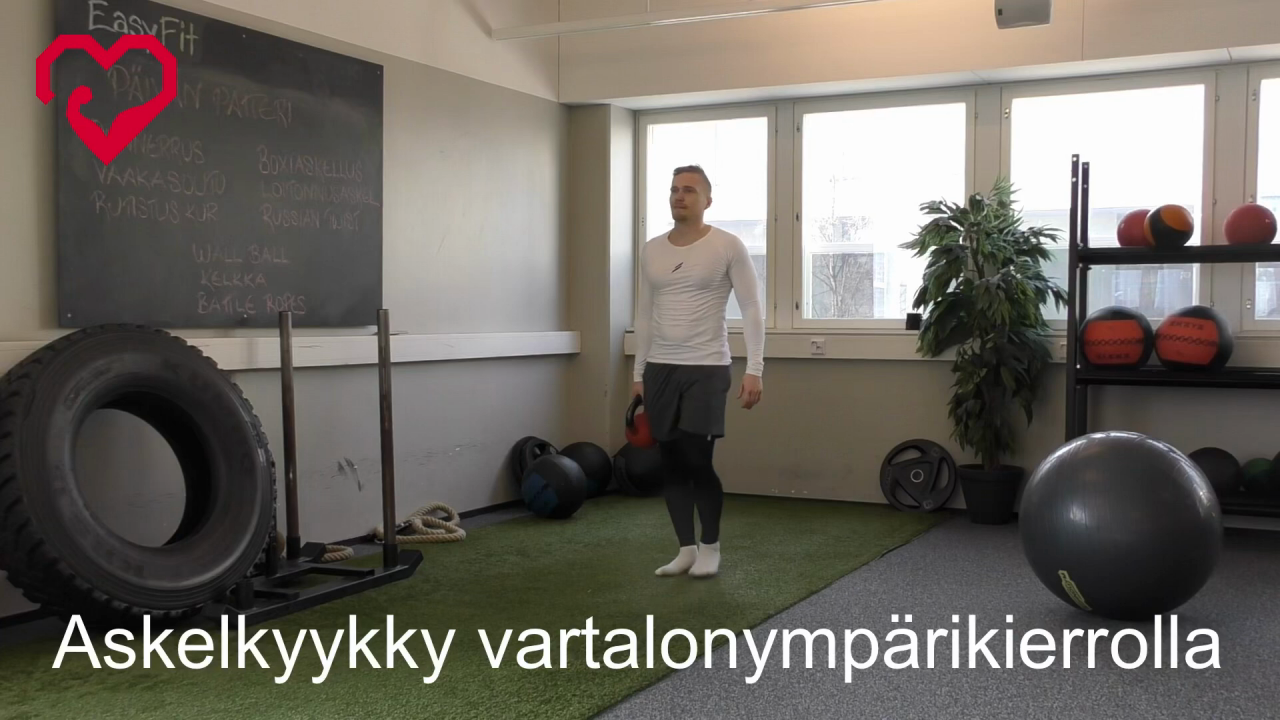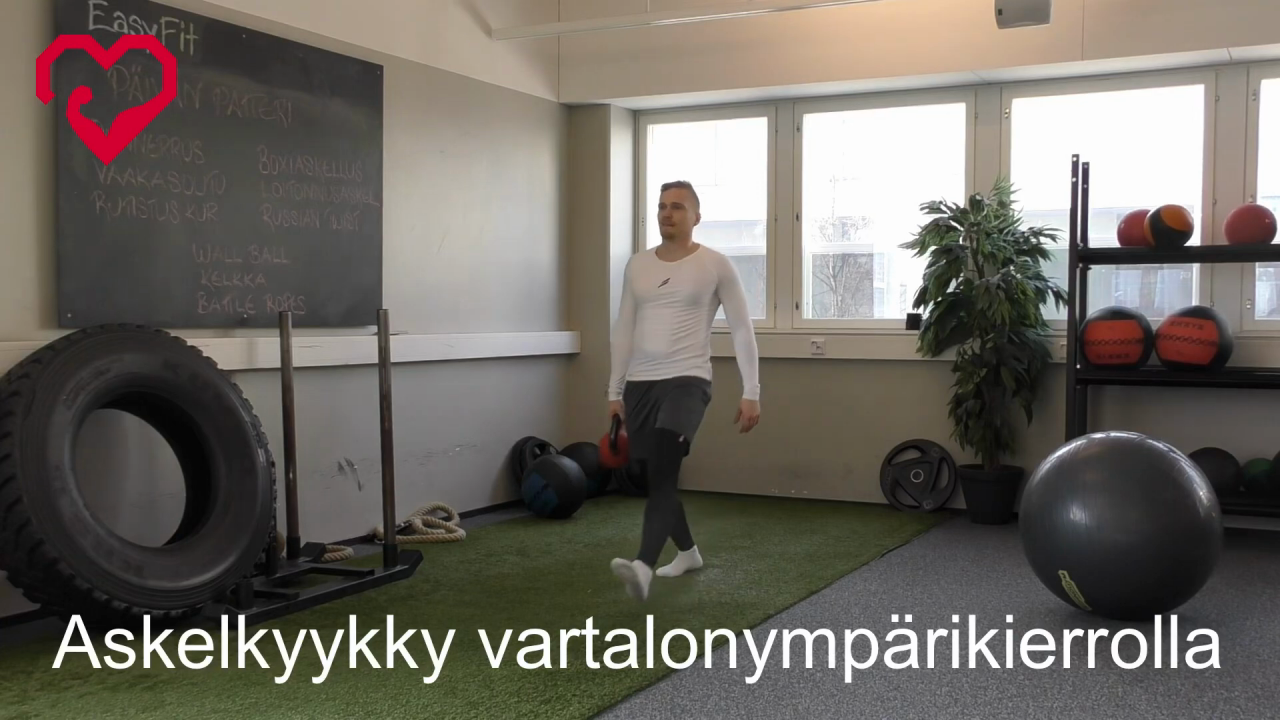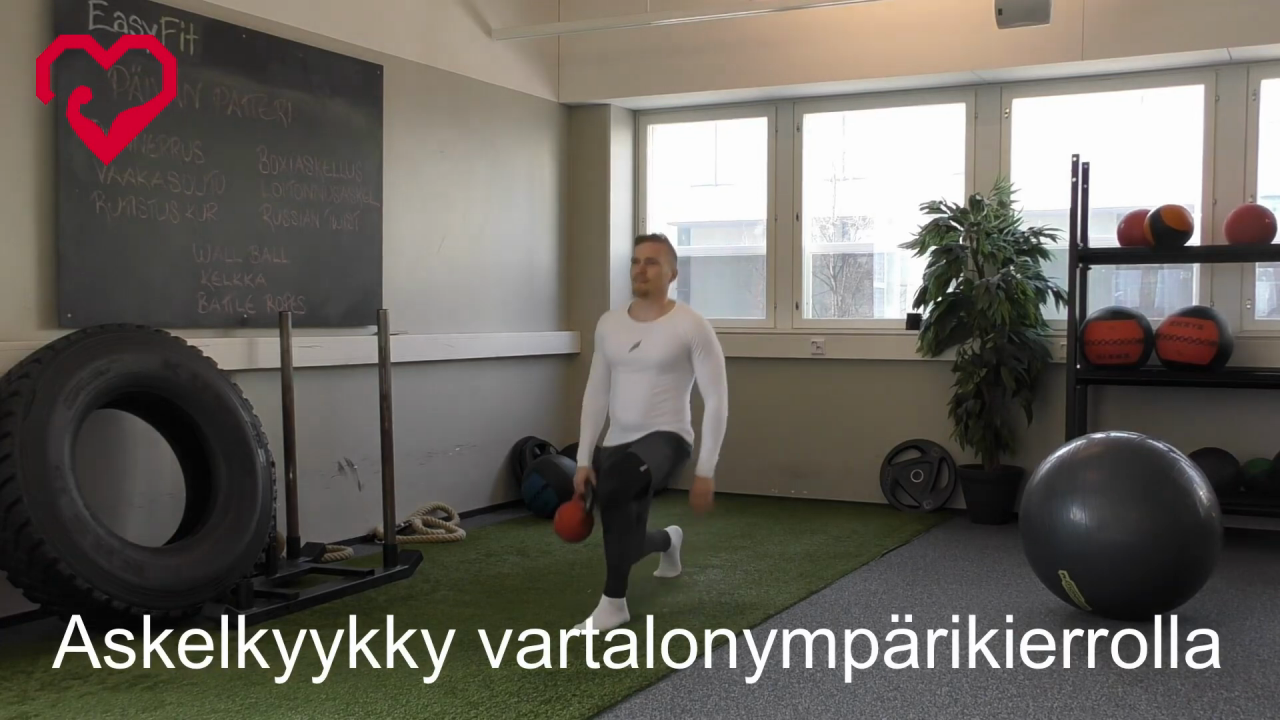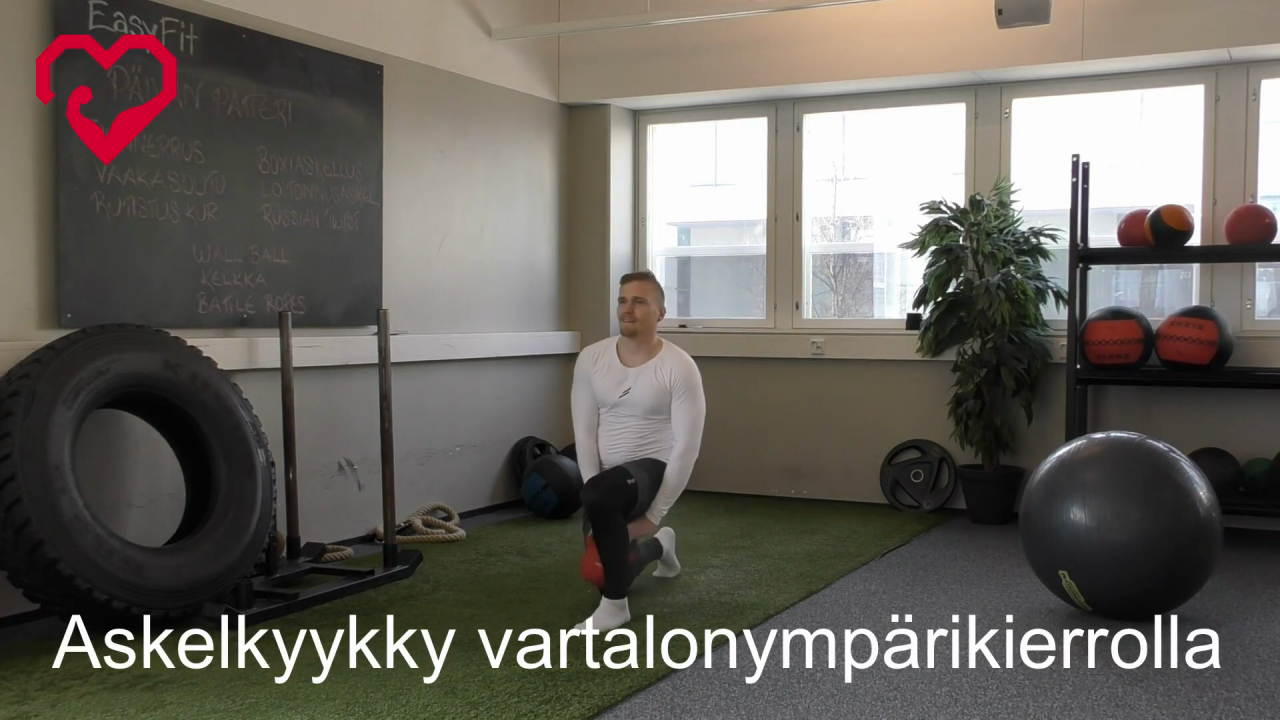
dt=0.4s
person 1, frame 1
left shoulder: (727, 246)
right shoulder: (652, 250)
left elbow: (752, 310)
left wrist: (754, 370)
right wrist: (638, 373)
left hip: (706, 368)
right hip: (661, 370)
left knee: (697, 462)
right knee: (671, 464)
left ankle: (710, 546)
right ankle: (686, 549)
person 1, frame 2
left shoulder: (716, 265)
right shoulder: (637, 265)
left elbow: (742, 330)
right elbow: (624, 330)
left wrist: (751, 392)
right wrist: (615, 391)
left hip: (686, 381)
right hip: (640, 384)
left knee: (661, 471)
right knee: (655, 477)
left ankle: (643, 567)
right ankle: (688, 551)
person 1, frame 3
left shoulder: (691, 326)
right shoulder: (609, 323)
left elbow: (716, 400)
right elbow: (596, 393)
left wrist: (705, 470)
right wrist: (584, 458)
left hip: (665, 438)
right hip: (617, 443)
left knee: (614, 488)
right knee: (623, 536)
left ankle: (613, 603)
right ankle: (668, 540)
person 1, frame 4
left shoulder: (679, 367)
right shoulder: (590, 359)
left elbow: (687, 447)
right elbow: (584, 433)
left wrist: (653, 514)
right wrist: (594, 507)
left hip: (651, 468)
right hip: (606, 476)
left knee: (599, 495)
left ankle: (614, 606)
right ankle: (659, 545)
